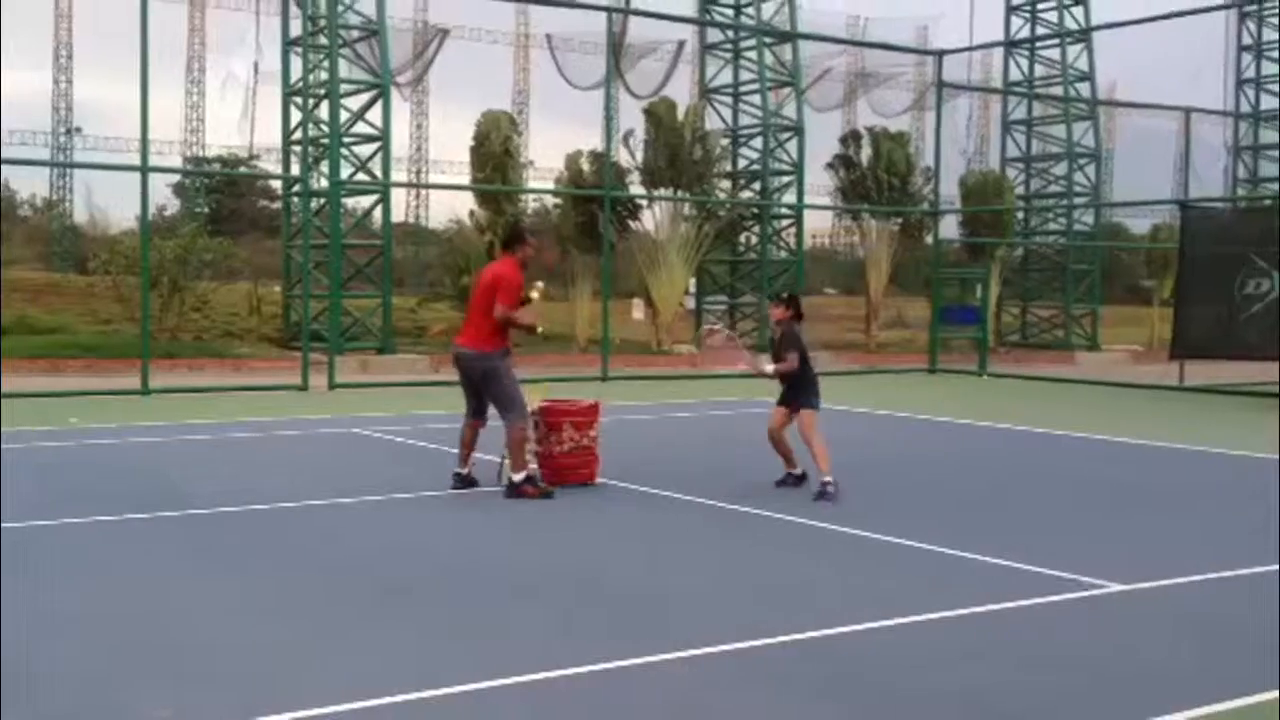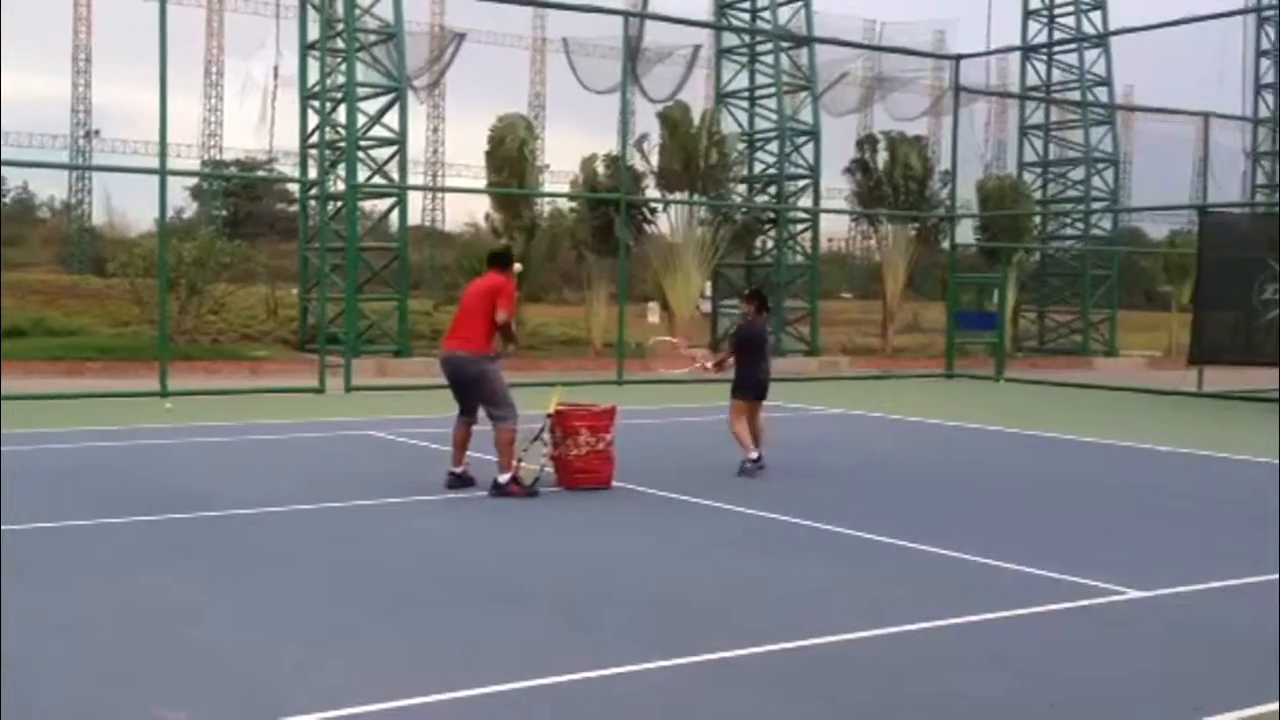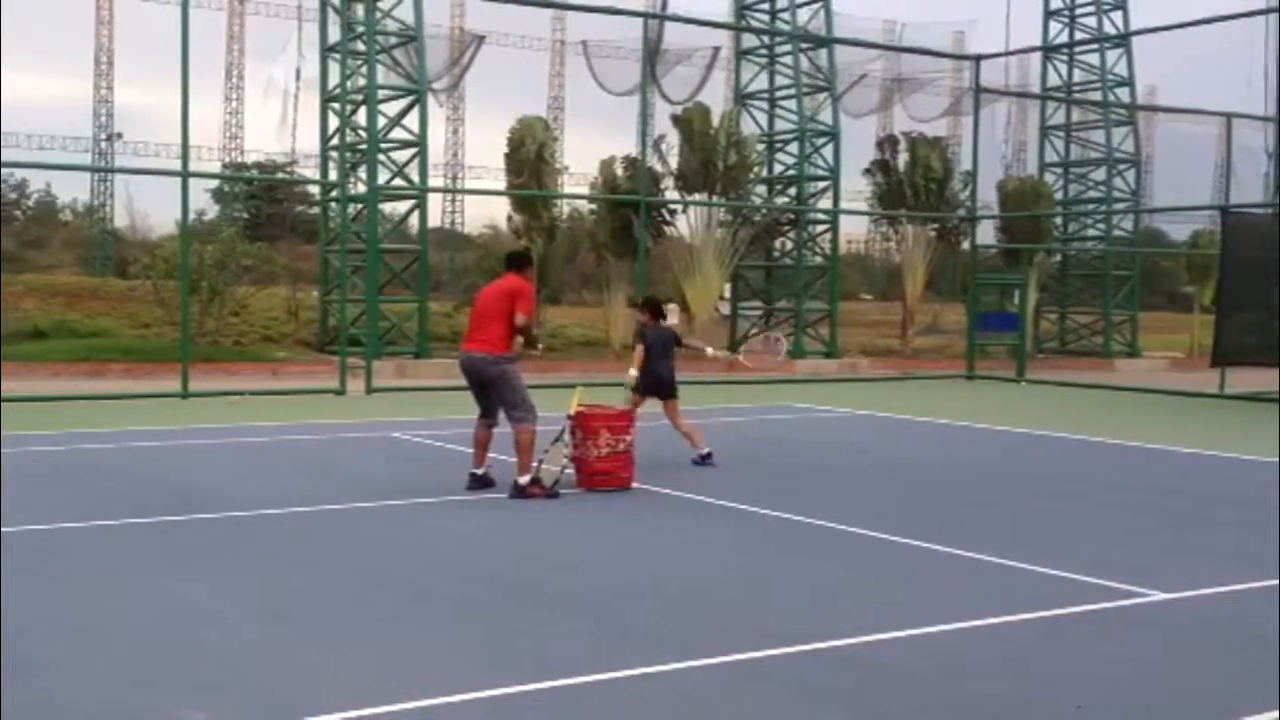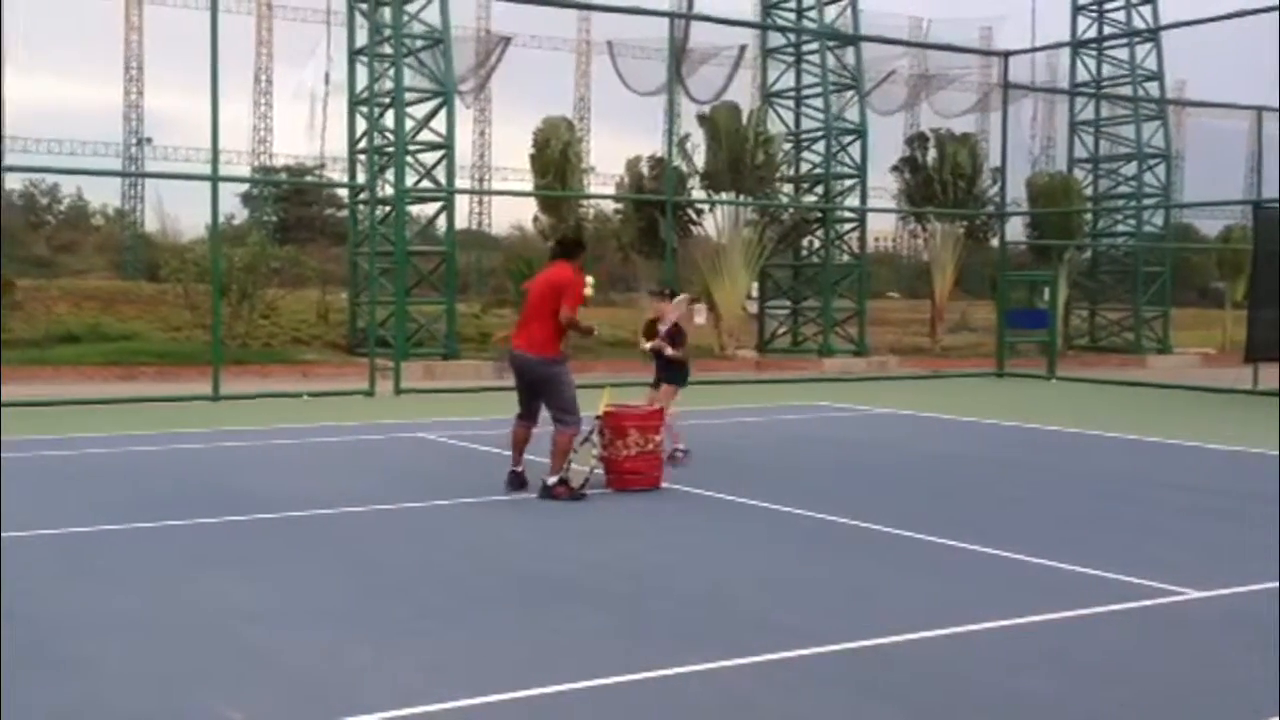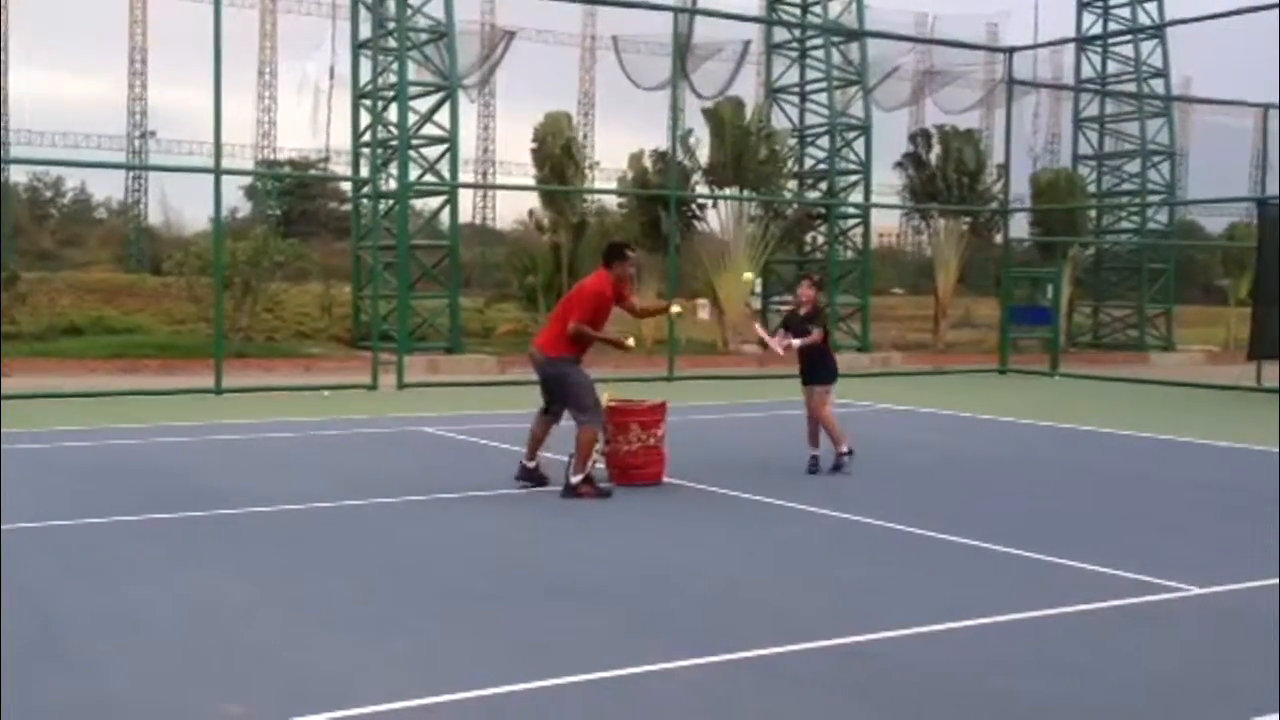
dt=1s
person 1, frame 1
left shoulder: (490, 269)
right shoulder: (511, 274)
right elbow: (500, 315)
left wrist: (520, 302)
right wrist: (524, 324)
left hip: (464, 349)
right hip: (487, 354)
left knee: (474, 414)
right knee: (515, 414)
left ankle: (462, 472)
right ankle: (520, 480)
person 1, frame 2
left shoulder: (474, 284)
right shoulder: (504, 284)
right elbow: (501, 319)
right wrist: (510, 336)
left hip: (449, 354)
right hip: (475, 357)
left knee: (466, 413)
right knee: (505, 416)
left ankle: (457, 472)
right ankle: (504, 480)
person 1, frame 3
left shoulder: (488, 288)
right shoulder: (524, 287)
right elbow: (521, 322)
right wrist: (531, 339)
left hip: (468, 355)
right hip: (494, 358)
left knee: (487, 415)
right knee: (524, 416)
left ankle: (477, 473)
right ankle: (524, 482)
person 1, frame 4
left shoulder: (542, 275)
right shoulder: (573, 278)
right elbow: (566, 318)
right wrist: (584, 328)
left hip: (519, 352)
right hip: (545, 357)
left knee: (526, 415)
right knee: (569, 421)
left ankle: (516, 473)
right ankle: (553, 483)
person 1, frame 5
left shoulder: (611, 287)
right shoulder: (596, 288)
left elbow: (637, 309)
right elbow: (574, 329)
left wrist: (665, 307)
right wrist: (610, 339)
left hip: (543, 352)
right hip: (559, 357)
left knee: (550, 411)
right knee: (592, 417)
left ankle: (528, 467)
right ankle: (577, 481)
person 2, frame 1
left shoulder: (789, 335)
right shoulder: (777, 335)
left elbow: (793, 365)
left wrist: (771, 369)
right wrist: (770, 369)
left hip: (805, 390)
right hip: (790, 391)
left knee: (809, 436)
right knee: (773, 430)
left ankle: (828, 483)
right ankle: (795, 472)
person 2, frame 2
left shoulder: (744, 328)
right shoulder: (761, 325)
left elbow: (728, 353)
left wrist: (713, 364)
right wrist: (723, 362)
left hip: (746, 378)
right hip: (762, 377)
left knee: (736, 420)
right knee: (753, 417)
left ankle: (752, 457)
right ankle: (755, 456)
person 2, frame 3
left shoulder: (643, 331)
right shoulder: (668, 331)
left elbow: (639, 351)
right elbow: (687, 343)
left wrist: (633, 370)
right wrist: (707, 349)
left hip: (650, 378)
right hip: (668, 379)
right knee: (676, 419)
right ankle: (704, 452)
person 2, frame 4
left shoulder: (677, 330)
right shoulder: (651, 325)
left elbow: (682, 356)
right elbow: (643, 343)
left wrist: (667, 349)
right wrist: (651, 345)
left hip: (676, 371)
right hip: (662, 371)
left knee: (660, 407)
left ankle: (679, 448)
person 2, frame 5
left shoulder: (818, 313)
right shoulder: (791, 314)
left elbow: (817, 337)
right elbow: (780, 336)
left wrist: (795, 343)
right wrist: (779, 341)
left hip: (824, 365)
right hip: (807, 366)
left knee: (821, 411)
right knee: (811, 412)
left ankle: (843, 450)
right ankle: (815, 454)
